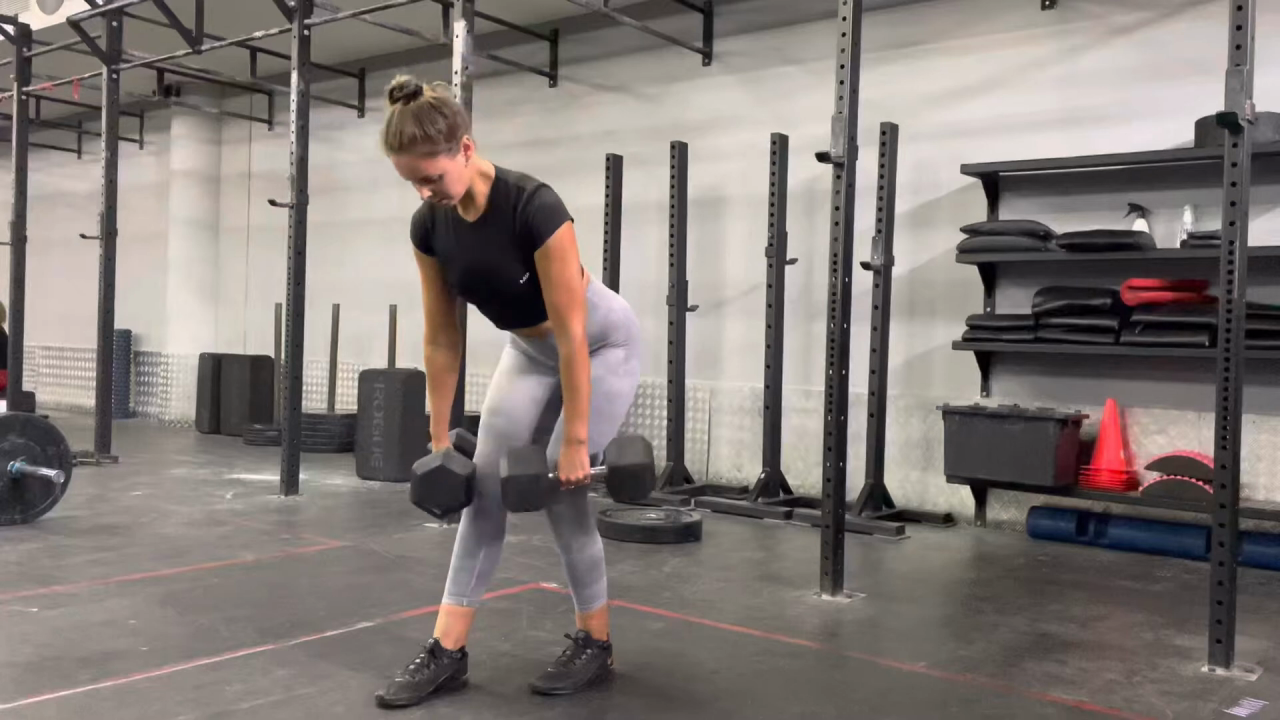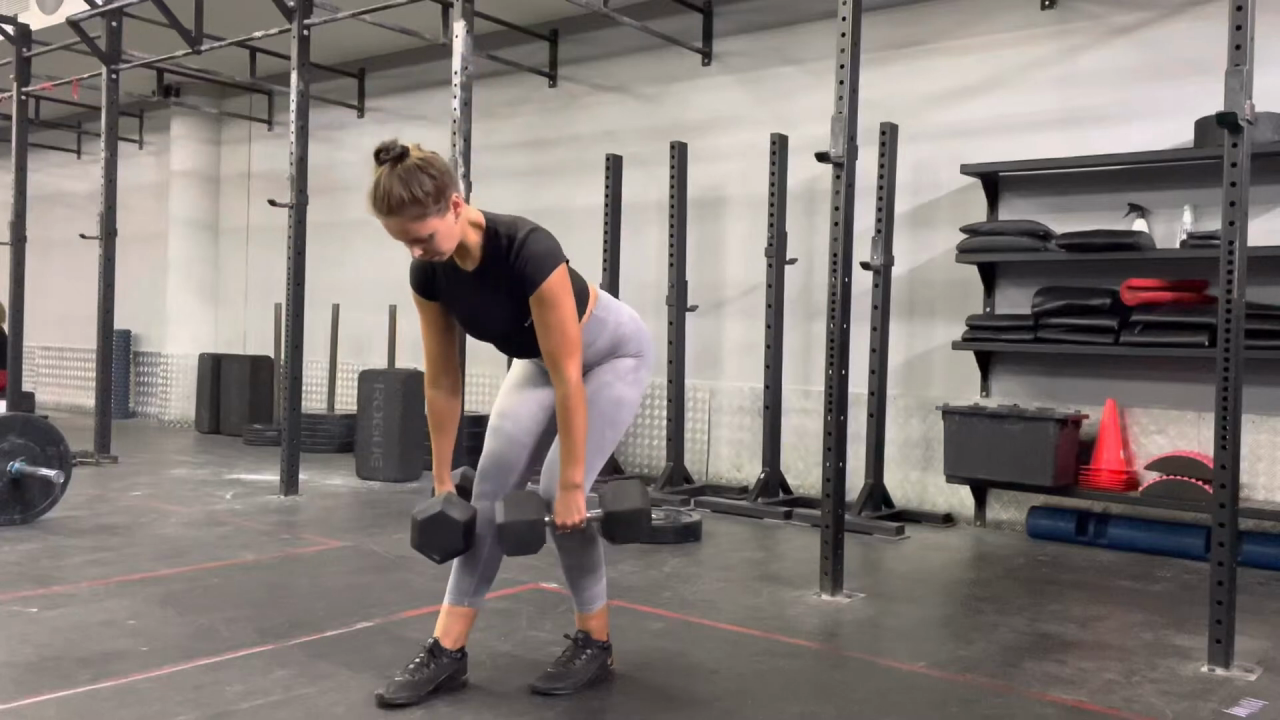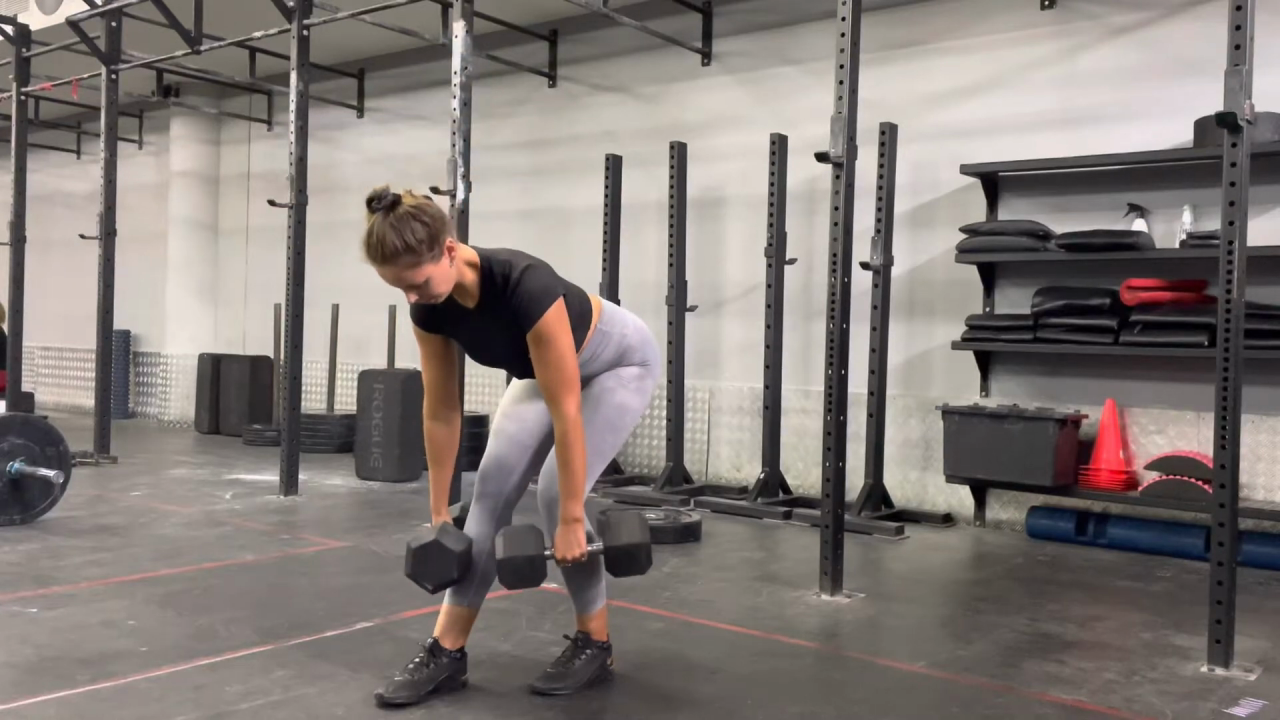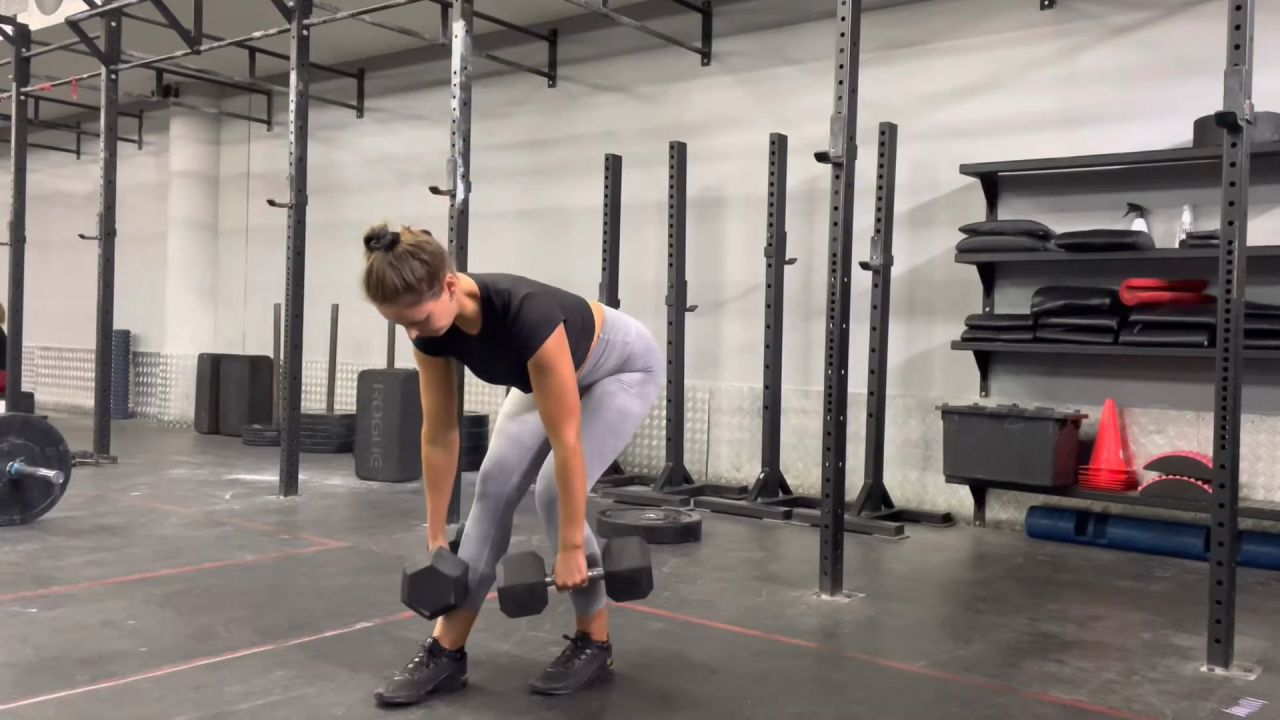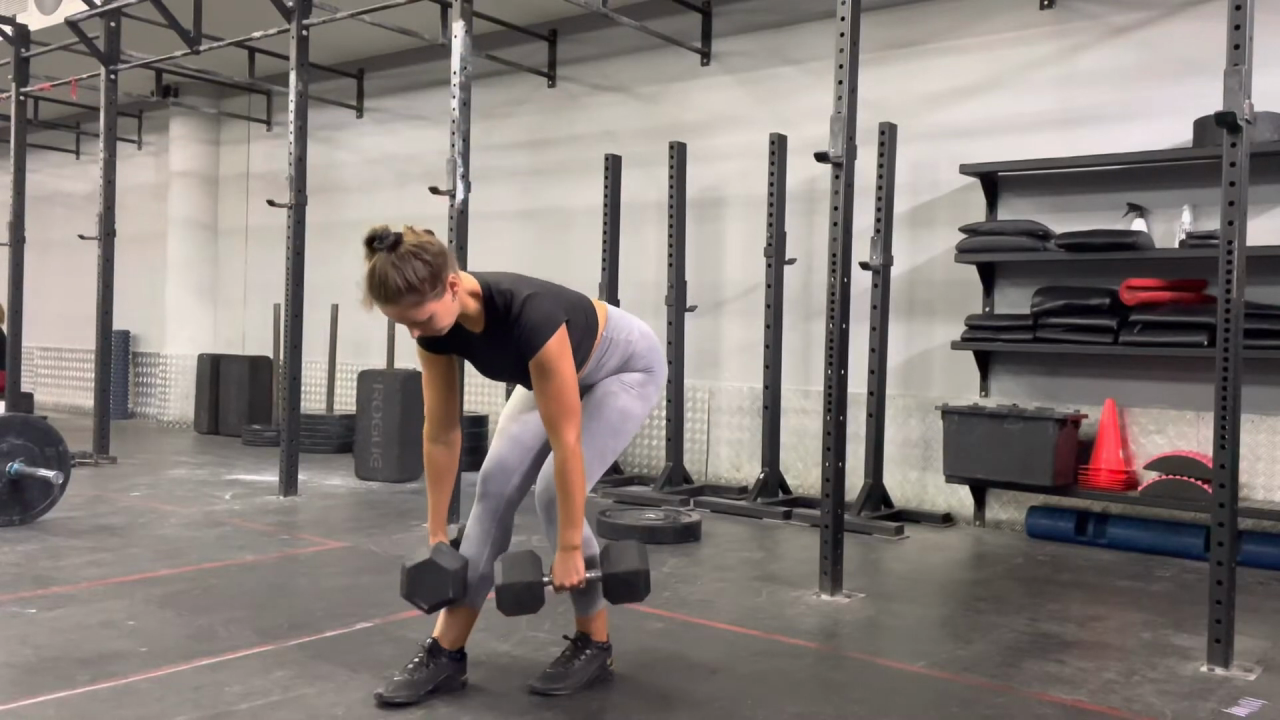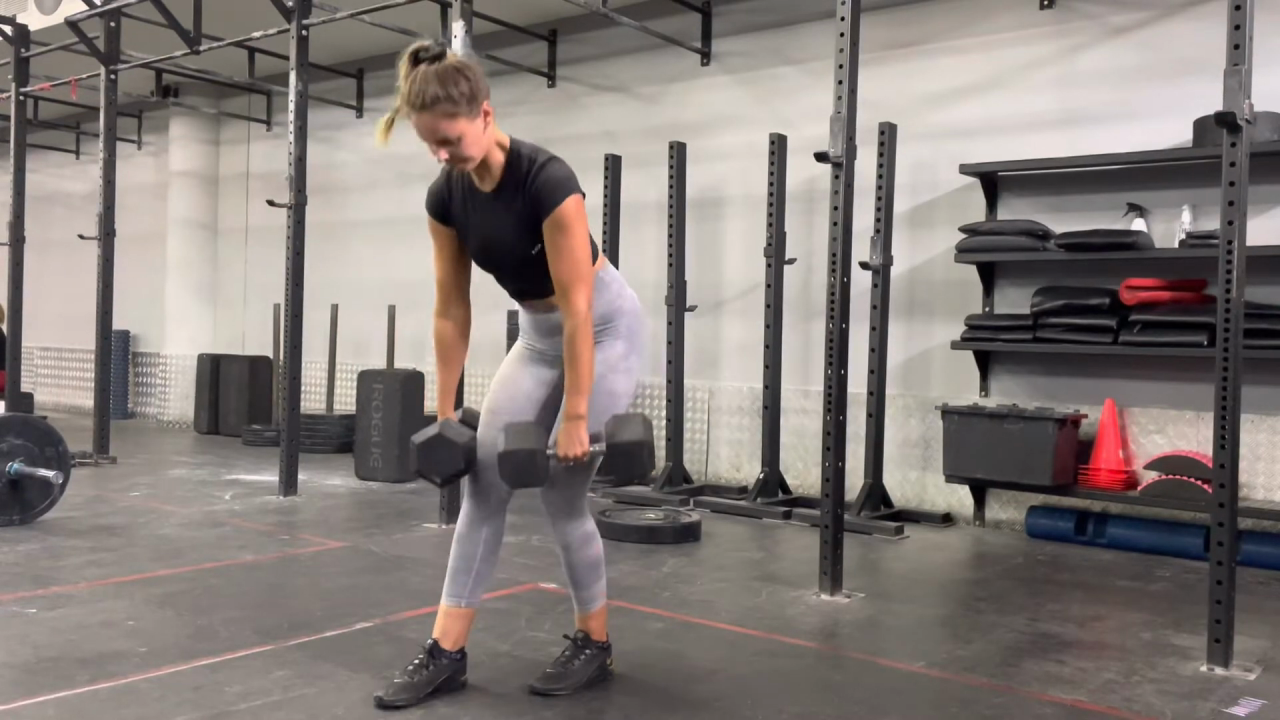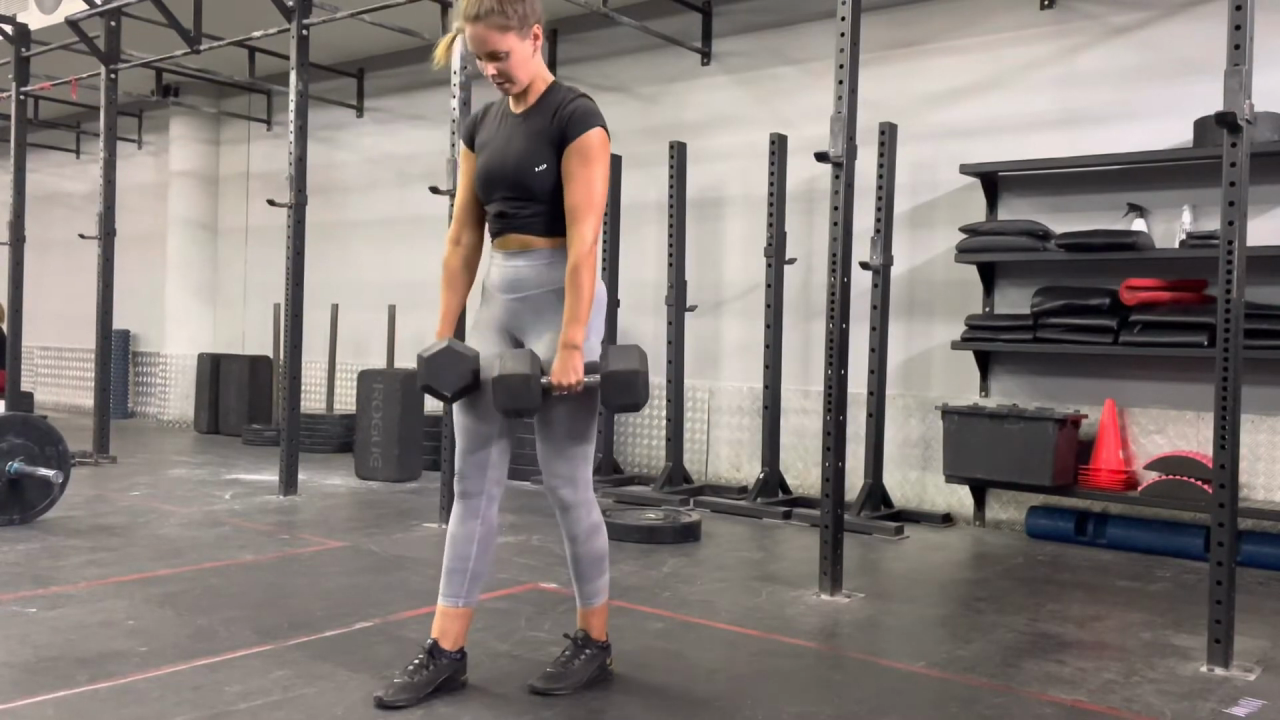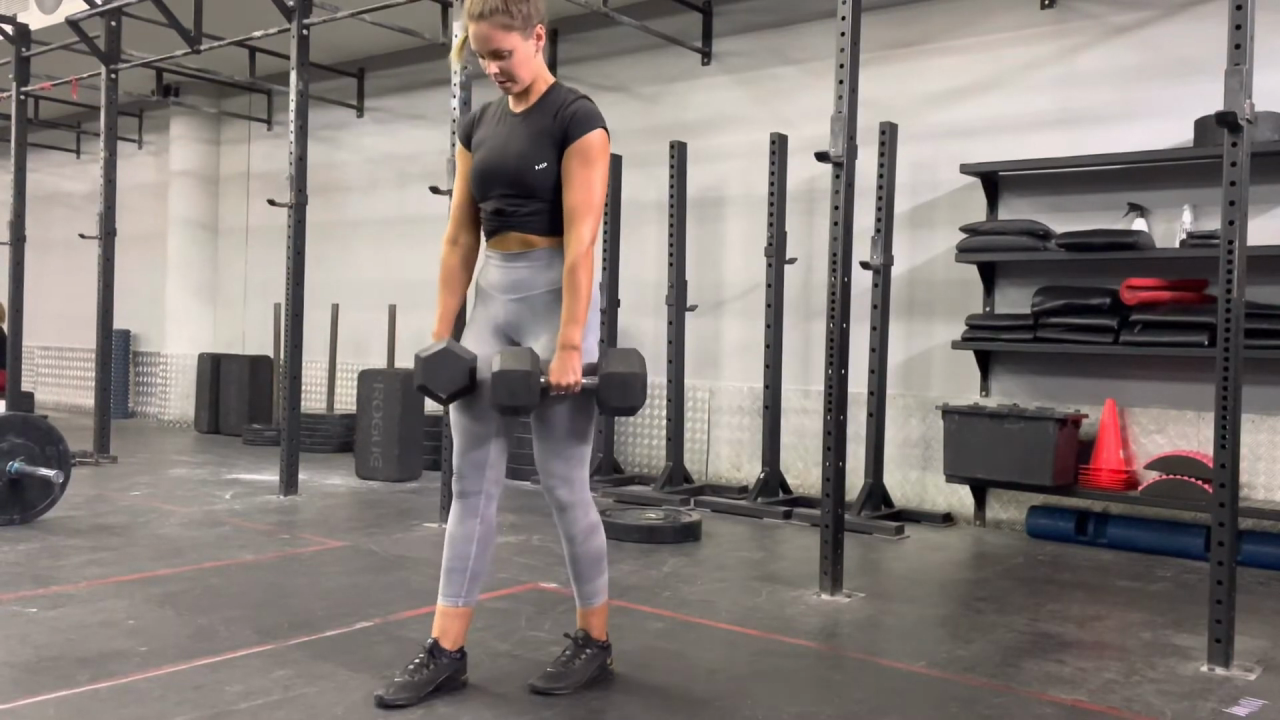
dt=0.5s
person 1, frame 1
left shoulder: (533, 207)
right shoulder: (429, 227)
left elbow: (572, 332)
right elbow: (441, 339)
left wrist: (575, 440)
right wrist: (439, 437)
left hip: (601, 343)
right hip: (528, 350)
left knee: (561, 490)
right knee: (485, 487)
left ankle: (595, 642)
right ankle: (447, 650)
person 1, frame 2
left shoulder: (529, 250)
right shoulder: (428, 273)
left elbow: (569, 377)
right elbow: (442, 381)
left wrist: (572, 485)
right wrist: (442, 479)
left hip: (612, 353)
right hip: (536, 360)
left knee: (556, 497)
right knee: (489, 490)
left ankle: (594, 642)
right ankle: (447, 650)
person 1, frame 3
left shoulder: (525, 286)
right shoulder: (431, 307)
left elbow: (566, 414)
right elbow: (441, 412)
left wrist: (571, 521)
right wrist: (439, 513)
left hip: (620, 363)
right hip: (542, 369)
left knee: (554, 492)
right knee: (491, 488)
left ankle: (595, 643)
right ankle: (447, 651)
person 1, frame 4
left shoulder: (526, 312)
right shoulder: (434, 329)
left elbow: (566, 440)
right elbow: (439, 435)
left wrist: (571, 547)
right wrist: (436, 536)
left hip: (624, 367)
right hip: (550, 373)
left knee: (553, 492)
right knee: (494, 486)
left ankle: (595, 643)
right ankle: (446, 651)
person 1, frame 5
left shoulder: (528, 313)
right shoulder: (438, 328)
left elbow: (566, 442)
right elbow: (441, 434)
left wrist: (570, 550)
right wrist: (437, 535)
left hip: (625, 368)
right hip: (558, 373)
left knee: (552, 494)
right knee: (494, 486)
left ankle: (595, 644)
right ankle: (446, 651)
person 1, frame 6
left shoulder: (547, 178)
right shoulder: (446, 196)
left elbow: (578, 311)
right elbow: (451, 312)
left wrist: (575, 417)
right wrist: (445, 413)
left hip: (606, 329)
right hip: (536, 335)
left knee: (560, 485)
right knee: (485, 477)
left ankle: (594, 642)
right ankle: (447, 650)
person 1, frame 7
left shoulder: (576, 115)
right shoulder: (481, 124)
left elbow: (584, 237)
right elbow: (463, 236)
left wrist: (570, 345)
right wrist: (444, 333)
left hip: (559, 298)
right hip: (495, 302)
left knee: (567, 484)
right knee: (474, 482)
left ankle: (595, 642)
right ankle: (445, 650)
person 1, frame 8
left shoulder: (576, 117)
right shoulder: (478, 124)
left elbow: (581, 239)
right elbow: (460, 237)
left wrist: (569, 346)
right wrist: (441, 334)
left hip: (553, 299)
right hip: (491, 303)
left knee: (563, 485)
right knee: (472, 482)
left ankle: (594, 640)
right ankle: (446, 649)
